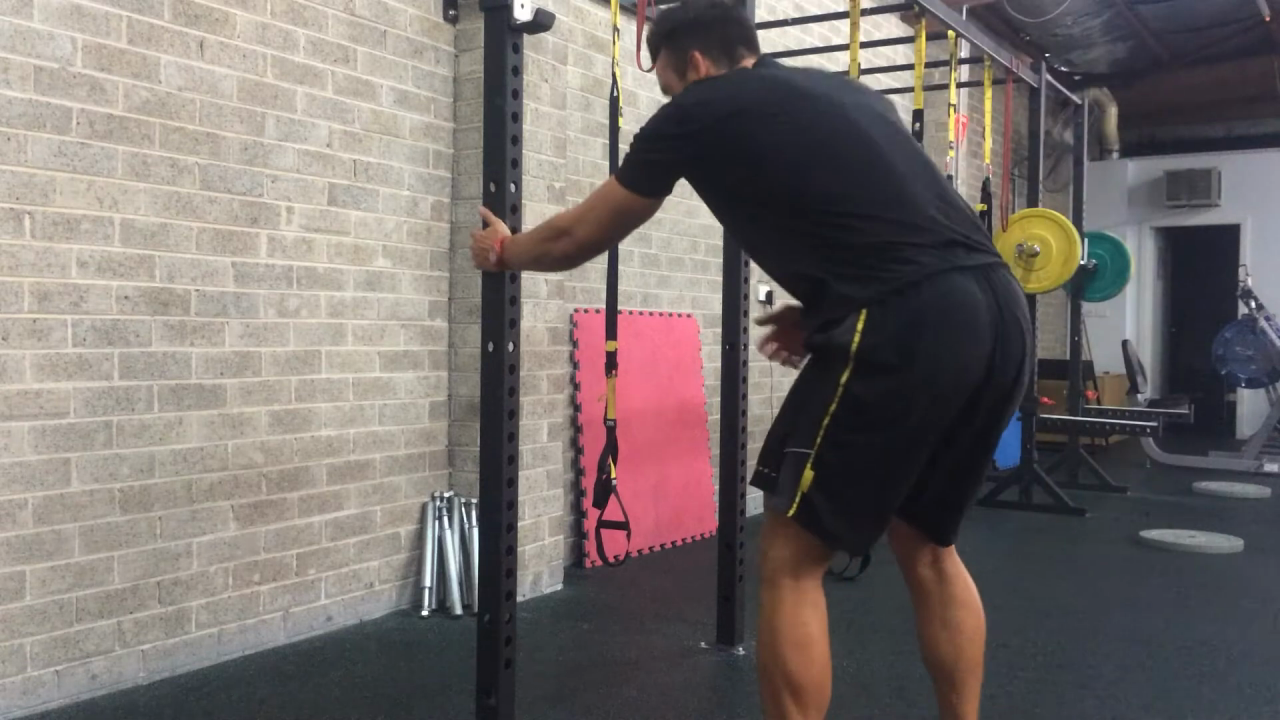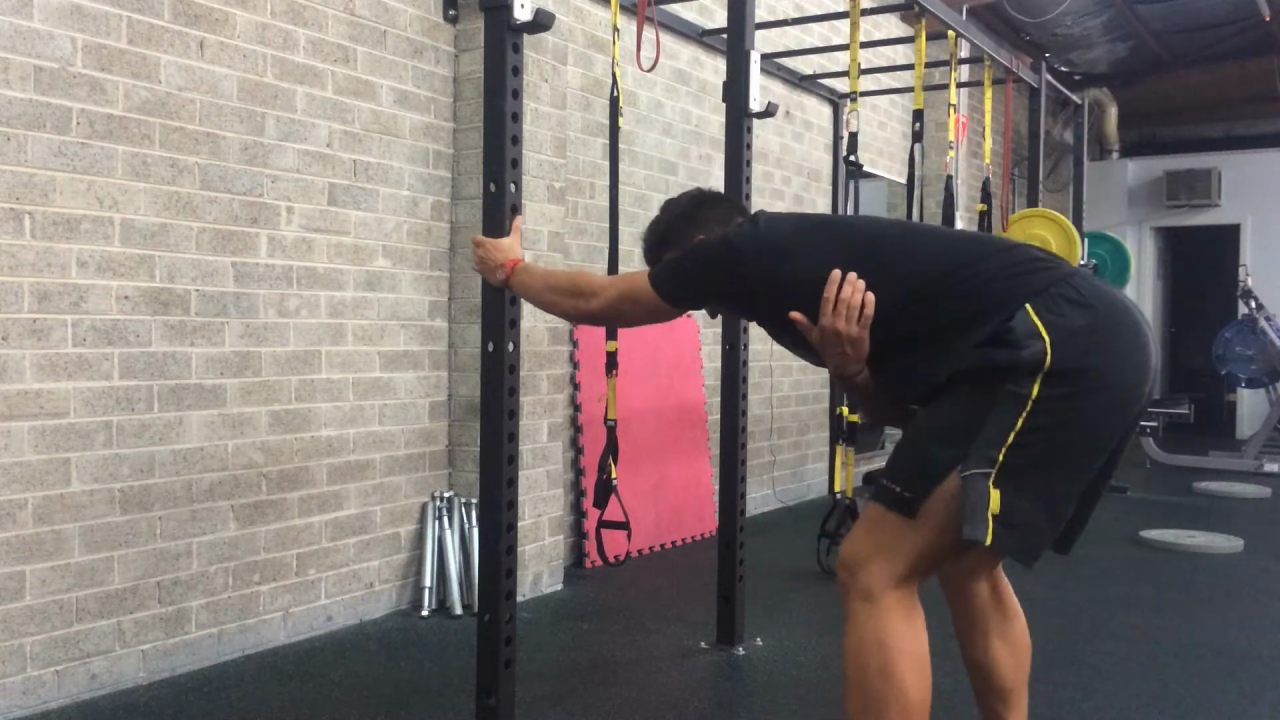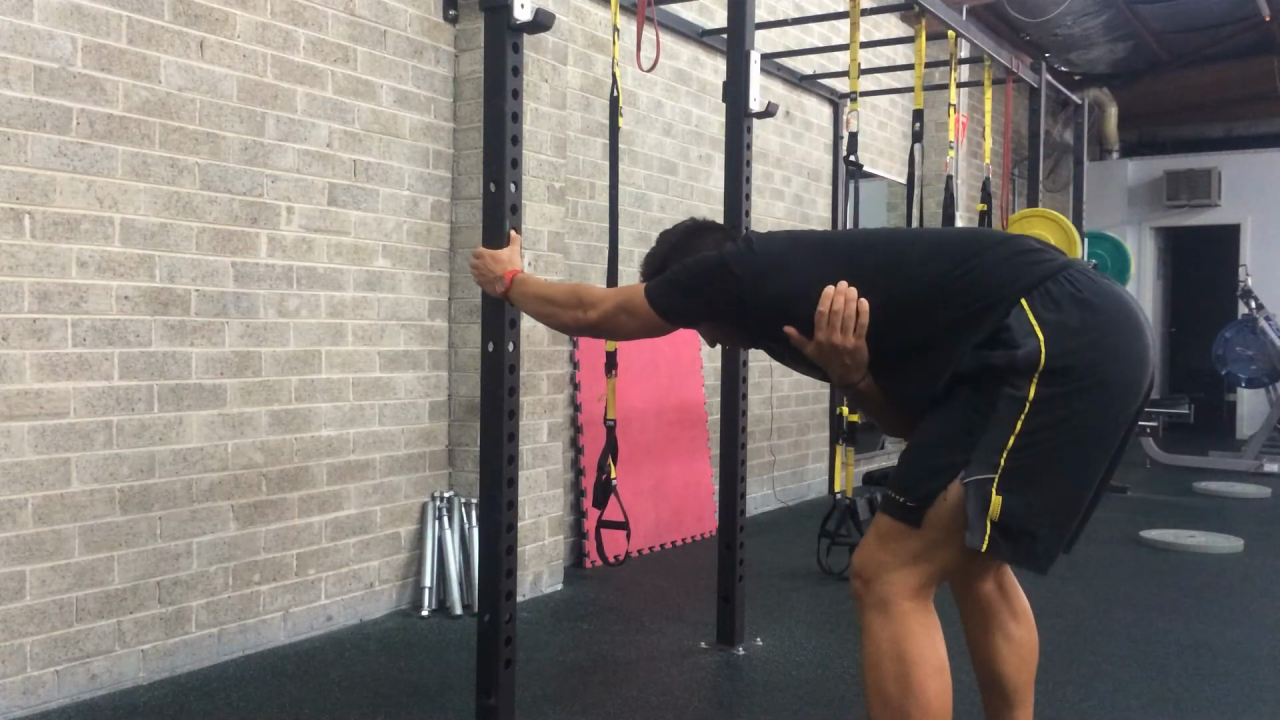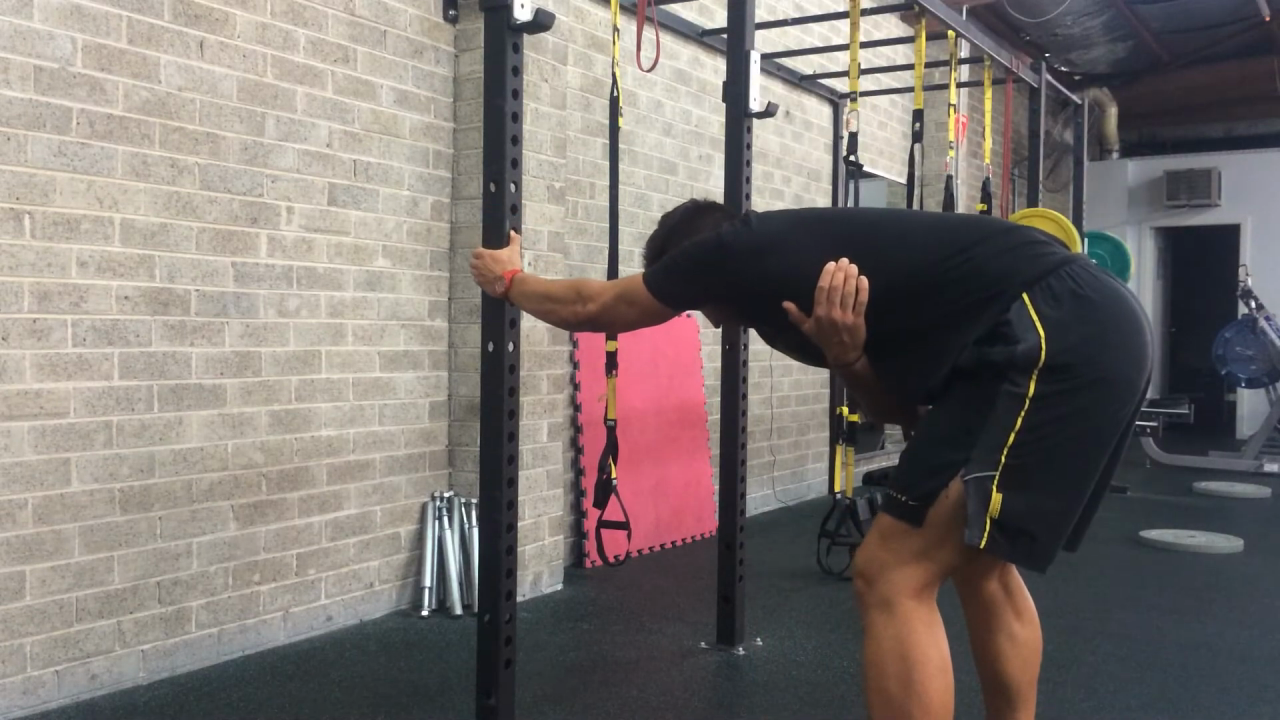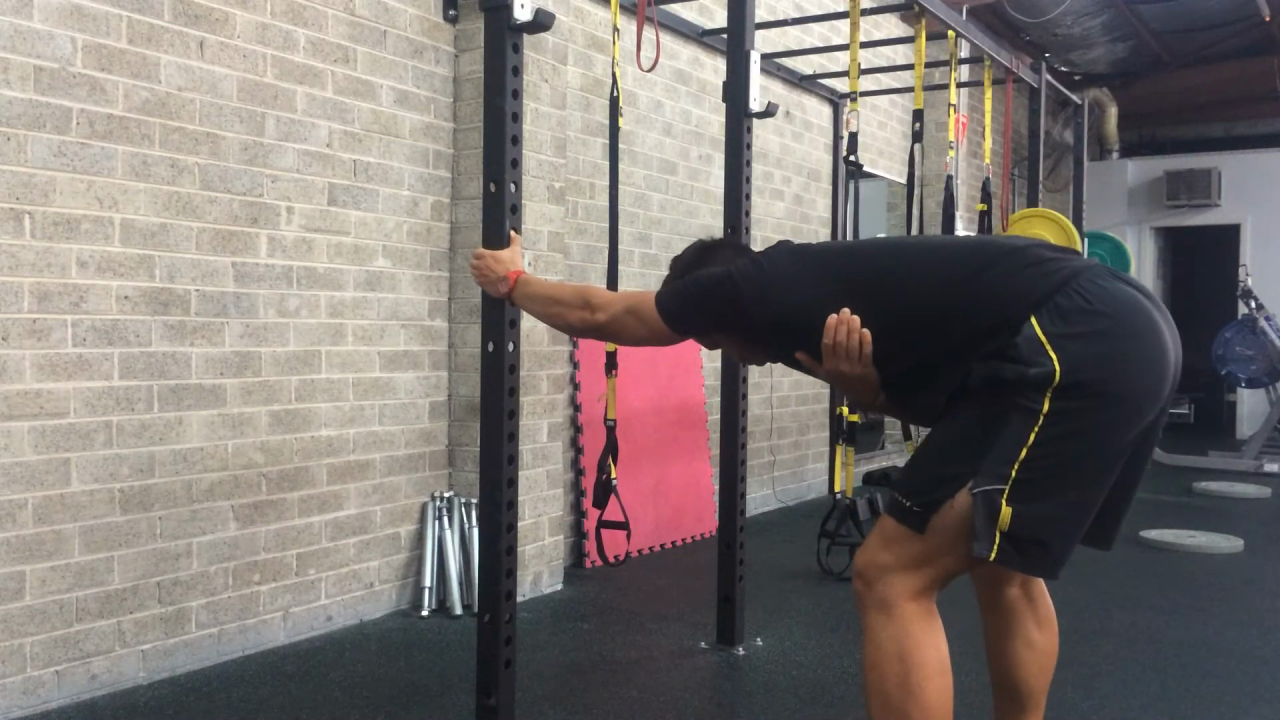
dt=1s
person 1, frame 1
left shoulder: (699, 112)
right shoulder: (841, 93)
left elbow: (577, 238)
left wrist: (504, 251)
right wrist: (818, 312)
left hip: (907, 327)
right hip: (997, 309)
left knee: (791, 563)
right knee: (926, 550)
person 1, frame 2
left shoulder: (741, 253)
right shoulder: (806, 254)
left elbow: (598, 302)
right elbow: (911, 407)
left wrist: (510, 268)
right wrist: (853, 371)
left hip: (1057, 345)
right hip: (1105, 336)
left knee: (875, 573)
right knee: (965, 562)
person 1, frame 3
left shoulder: (736, 272)
right shoulder: (799, 273)
left elbow: (592, 313)
right elbow: (916, 417)
left wrist: (508, 279)
right wrist: (853, 377)
left hip: (1054, 342)
right hip: (1096, 328)
left knee: (890, 578)
right knee: (974, 564)
person 1, frame 4
left shoulder: (733, 252)
right shoulder: (796, 260)
left elbow: (591, 308)
right elbow: (907, 406)
left wrist: (508, 279)
right wrist: (849, 359)
left hip: (1053, 336)
right hip: (1097, 326)
left knee: (894, 576)
right knee: (979, 562)
person 1, frame 5
left shoulder: (748, 288)
right shoulder: (811, 280)
left elbow: (597, 314)
right elbow: (932, 386)
left wrist: (511, 280)
right wrist: (868, 391)
left hip: (1075, 347)
right hip: (1129, 328)
left knee: (892, 579)
right knee: (1002, 563)
